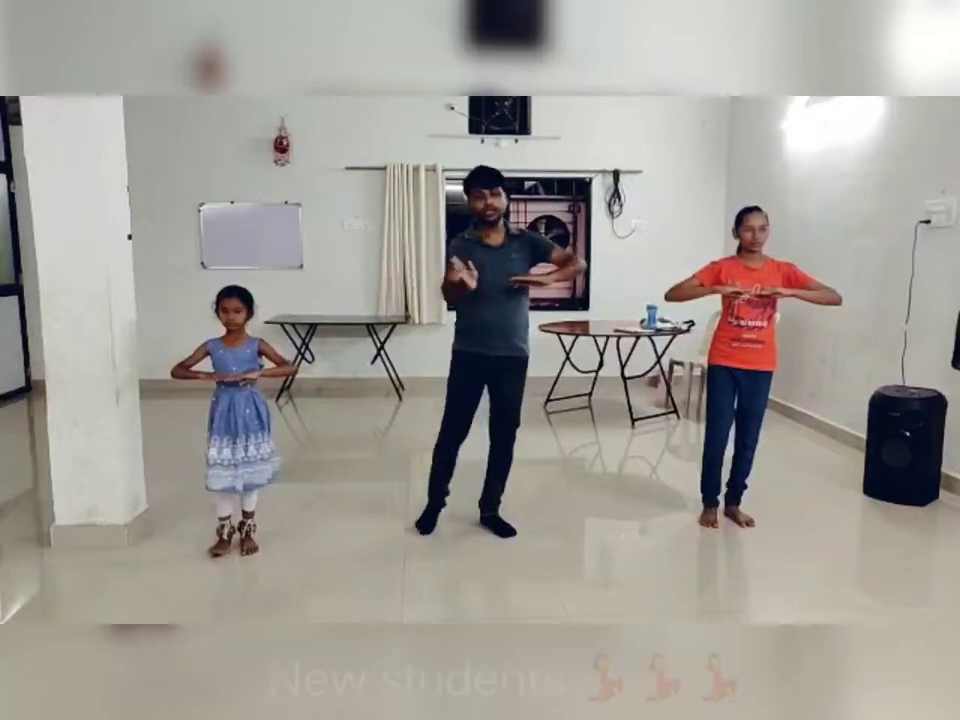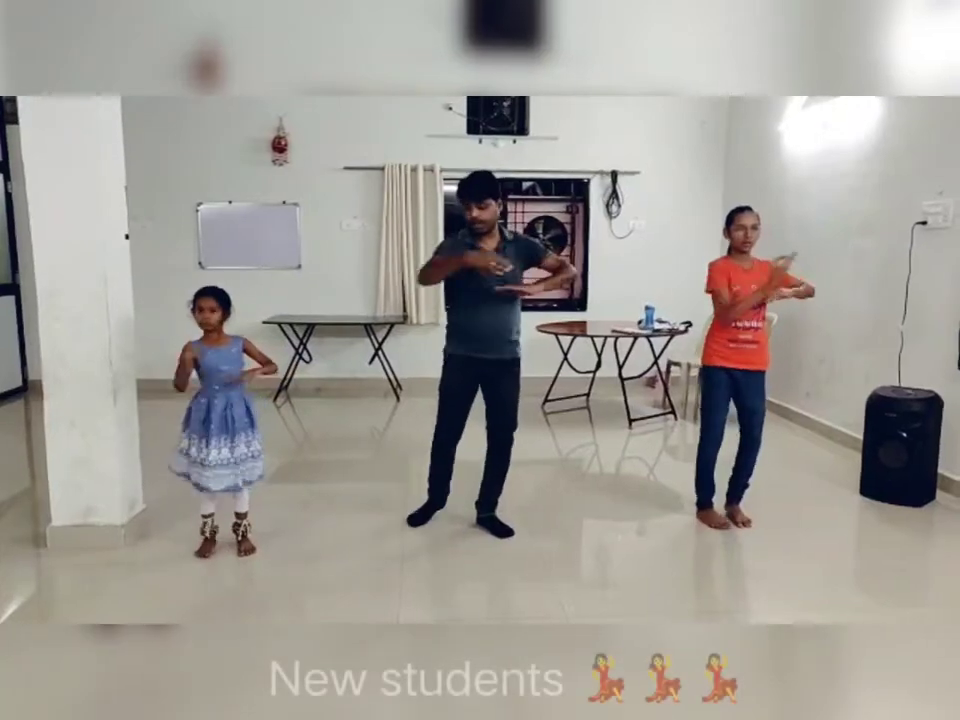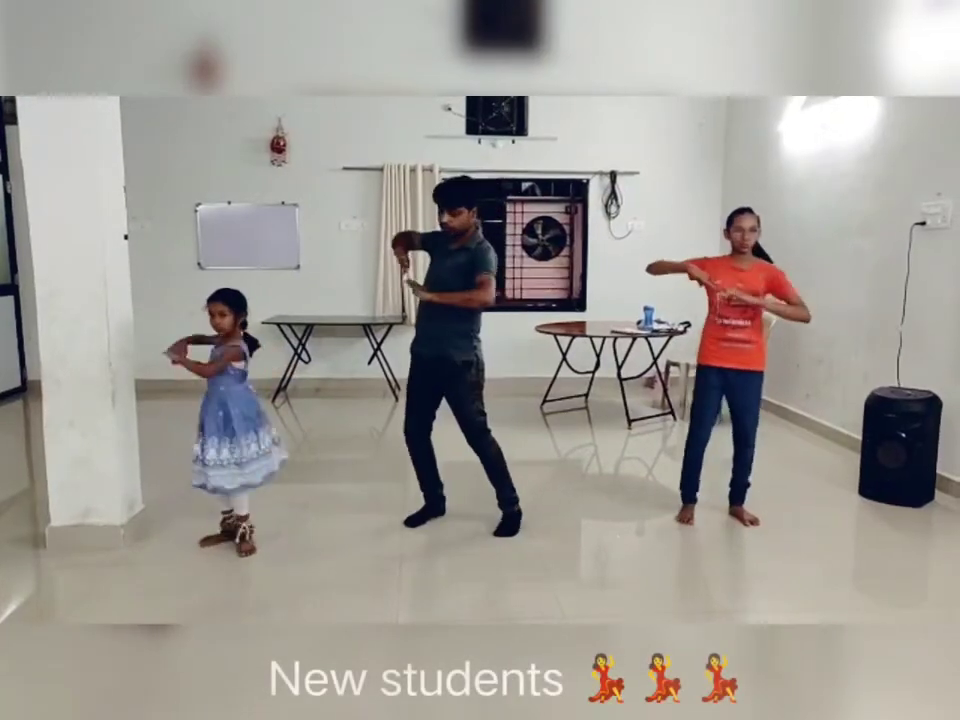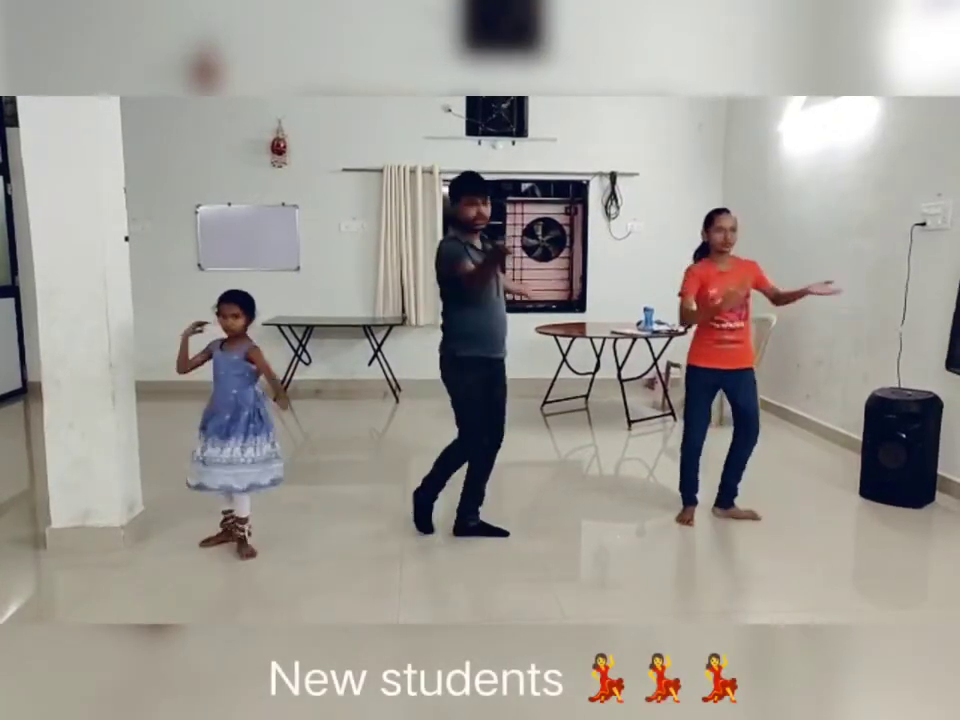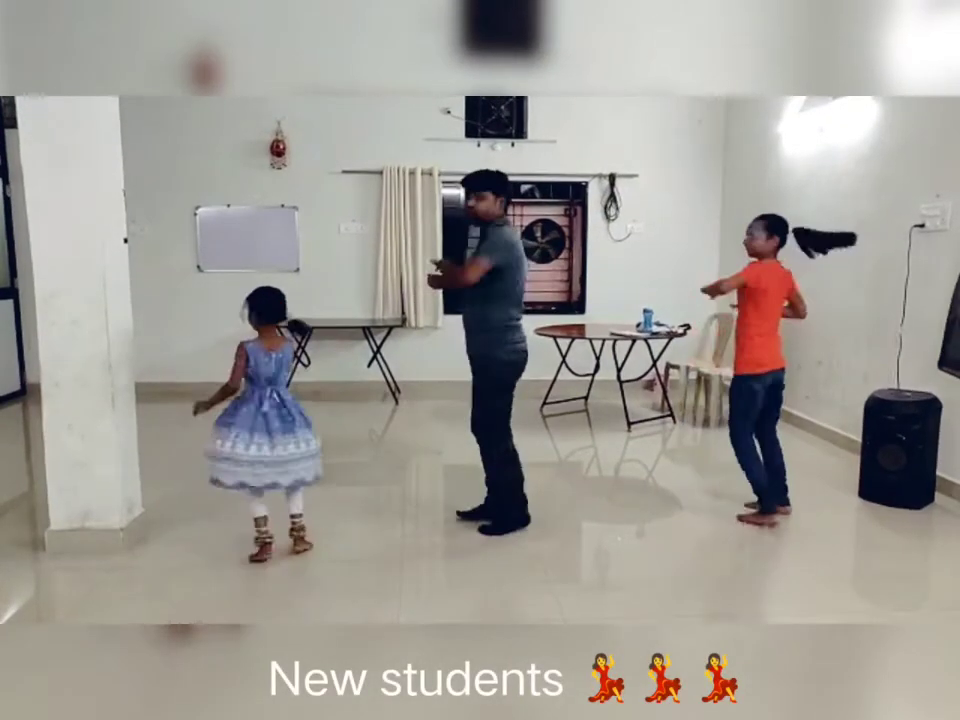
dt=0.4s
person 1, frame 1
left shoulder: (528, 240)
right shoulder: (461, 246)
left elbow: (574, 263)
right elbow: (449, 294)
left wrist: (551, 276)
right wrist: (462, 285)
left hip: (513, 356)
right hip: (470, 355)
left knee: (504, 436)
right knee: (453, 430)
left ankle: (490, 509)
right ankle: (434, 501)
person 1, frame 2
left shoulder: (520, 245)
right shoulder: (456, 246)
left elbow: (567, 269)
right elbow: (426, 275)
left wrist: (534, 287)
right wrist: (469, 261)
left hip: (505, 359)
right hip: (462, 358)
left knee: (502, 436)
right knee: (447, 432)
left ankle: (488, 510)
right ankle: (435, 499)
person 1, frame 3
left shoulder: (481, 251)
right shoulder: (438, 241)
left elbow: (484, 297)
right elbow: (401, 239)
left wrist: (431, 296)
right wrist: (405, 244)
left hip: (461, 360)
right hip: (425, 355)
left knee: (477, 432)
right knee: (415, 431)
left ankle: (510, 505)
right ankle: (434, 502)
person 1, frame 4
left shoulder: (482, 244)
right shoulder: (451, 247)
right elbow: (469, 274)
right wrist: (492, 261)
left hip: (491, 359)
right hip: (465, 360)
left knee: (491, 437)
right knee: (473, 437)
left ankle: (468, 516)
right ankle: (425, 493)
person 1, frame 5
left shoulder: (498, 237)
right shoulder: (500, 238)
left elbow: (466, 276)
left wrist: (448, 275)
right wrist: (445, 273)
left hip: (500, 354)
right hip: (489, 352)
left knee: (494, 430)
right knee: (485, 427)
left ankle: (515, 509)
right ankle: (496, 501)
person 2, frame 1
left shoulder: (783, 271)
right shoulder: (722, 268)
left elbow: (834, 298)
right elbow: (672, 295)
left wrist: (789, 292)
right wrist: (715, 289)
left hip: (760, 367)
right hip: (723, 364)
left knee: (747, 440)
right knee: (717, 436)
left ankle: (733, 503)
right ankle: (709, 503)
person 2, frame 2
left shoulder: (767, 270)
right shoulder: (718, 268)
left elbow: (808, 290)
right elbow: (730, 310)
left wrist: (789, 288)
right wrist: (769, 281)
left hip: (753, 367)
right hip: (718, 365)
left knee: (751, 438)
right knee: (712, 436)
left ankle: (733, 502)
right ankle: (704, 504)
person 2, frame 3
left shoulder: (771, 273)
right shoulder: (710, 266)
left elbow: (803, 314)
right elbow: (653, 269)
left wrist: (752, 300)
right wrist: (685, 267)
left hip: (749, 368)
right hip: (710, 365)
left knee: (746, 438)
right knee: (698, 434)
left ankle: (737, 501)
right ankle: (689, 500)
person 2, frame 4
left shoulder: (748, 267)
right shoulder: (696, 272)
left elbow: (778, 298)
right elbow: (686, 319)
left wrist: (806, 291)
right wrist: (720, 304)
left hip: (741, 365)
right hip: (703, 367)
left knee: (748, 432)
right knee: (694, 435)
left ankle: (725, 502)
right ankle: (688, 502)
person 2, frame 5
left shoulder: (762, 271)
right shoulder: (784, 274)
left elbow: (719, 289)
right elbow: (801, 312)
left wrist: (713, 288)
left hip: (752, 369)
right hip: (773, 367)
left knee: (740, 435)
right knee: (765, 432)
left ankle: (769, 506)
right ankle: (779, 499)
person 3, frame 1
left shoulder: (257, 346)
right shoulder: (211, 347)
left elbow: (290, 368)
right elbow: (177, 371)
left wrist: (258, 373)
right wrist: (205, 375)
left hip: (250, 412)
right hip: (223, 413)
left knee: (250, 471)
right knee: (223, 472)
left ankle: (247, 531)
right ankle: (225, 531)
person 3, frame 2
left shoulder: (239, 344)
right shoulder: (193, 349)
left elbow: (271, 365)
right elbow: (180, 386)
left wrist: (254, 371)
right wrist: (186, 364)
left hip: (237, 413)
right hip: (207, 414)
left knee: (241, 474)
right knee: (206, 475)
left ankle: (242, 532)
right ankle: (208, 533)
person 3, frame 3
left shoulder: (236, 348)
right shoulder: (216, 342)
left elbow: (209, 370)
right elbow: (187, 340)
left wrist: (180, 358)
right wrist: (178, 347)
left hip: (235, 416)
right hip: (219, 415)
left knee: (236, 478)
right knee: (222, 475)
left ankle: (245, 533)
right ankle: (229, 527)
person 3, frame 4
left shoulder: (251, 350)
right shoulder: (216, 347)
left elbow: (270, 374)
right elbow: (183, 368)
left wrist: (279, 394)
right wrist: (185, 337)
left hip: (245, 418)
right hip: (221, 417)
left knee: (239, 479)
right knee: (223, 476)
left ankle: (241, 535)
right ankle: (229, 527)
person 3, frame 5
left shoulder: (246, 348)
right shoulder: (288, 345)
left elbow: (233, 385)
left wrist: (207, 403)
left hip: (253, 415)
right hip: (285, 413)
left knee: (255, 483)
right knee: (291, 479)
left ankle: (264, 542)
right ankle: (299, 535)
